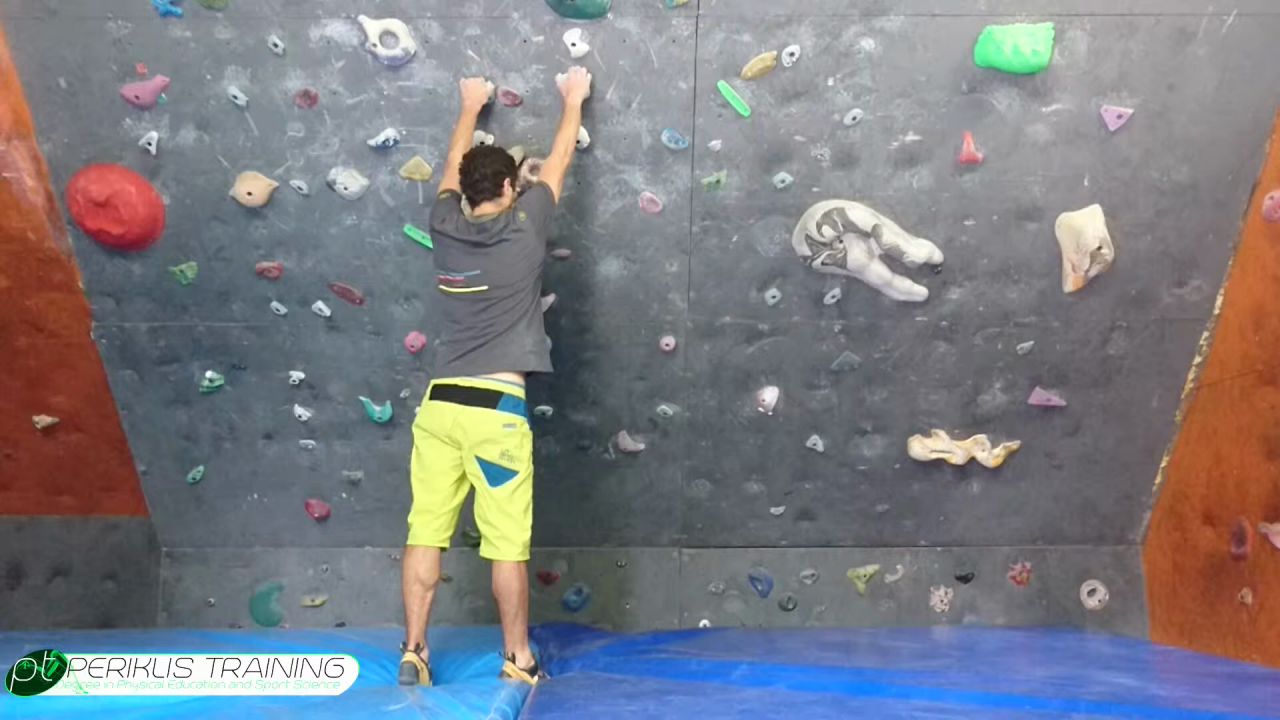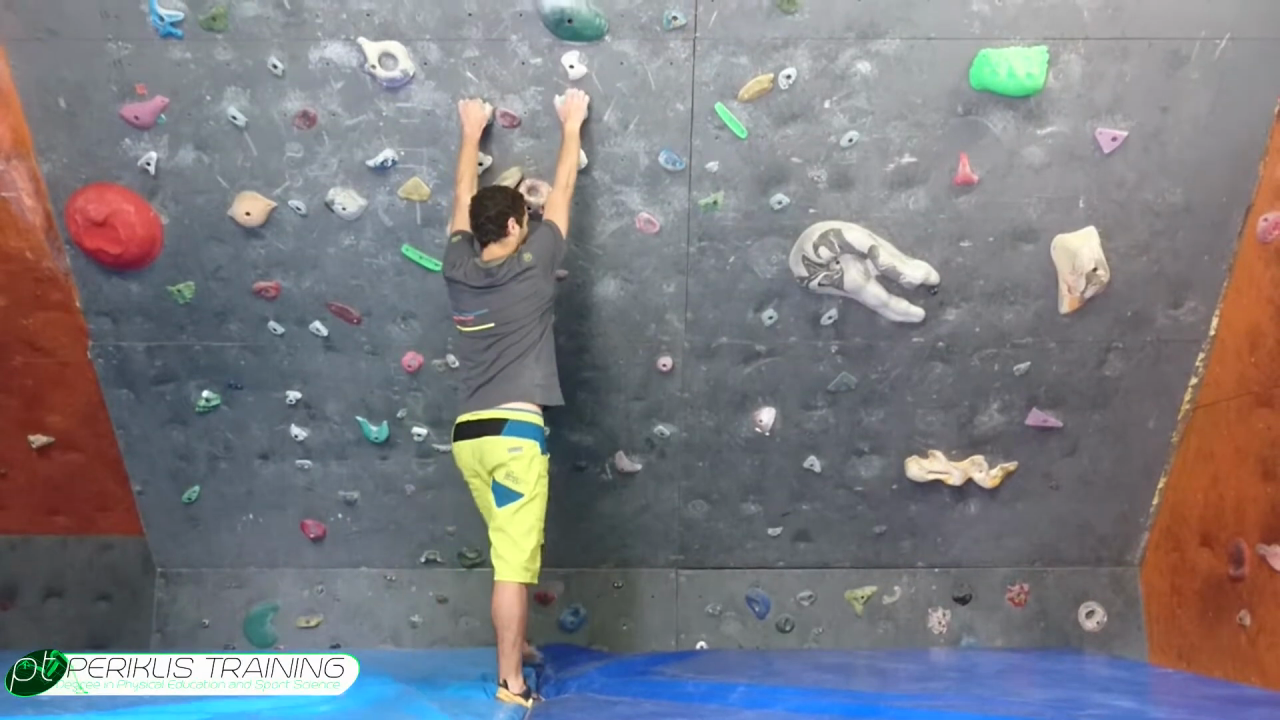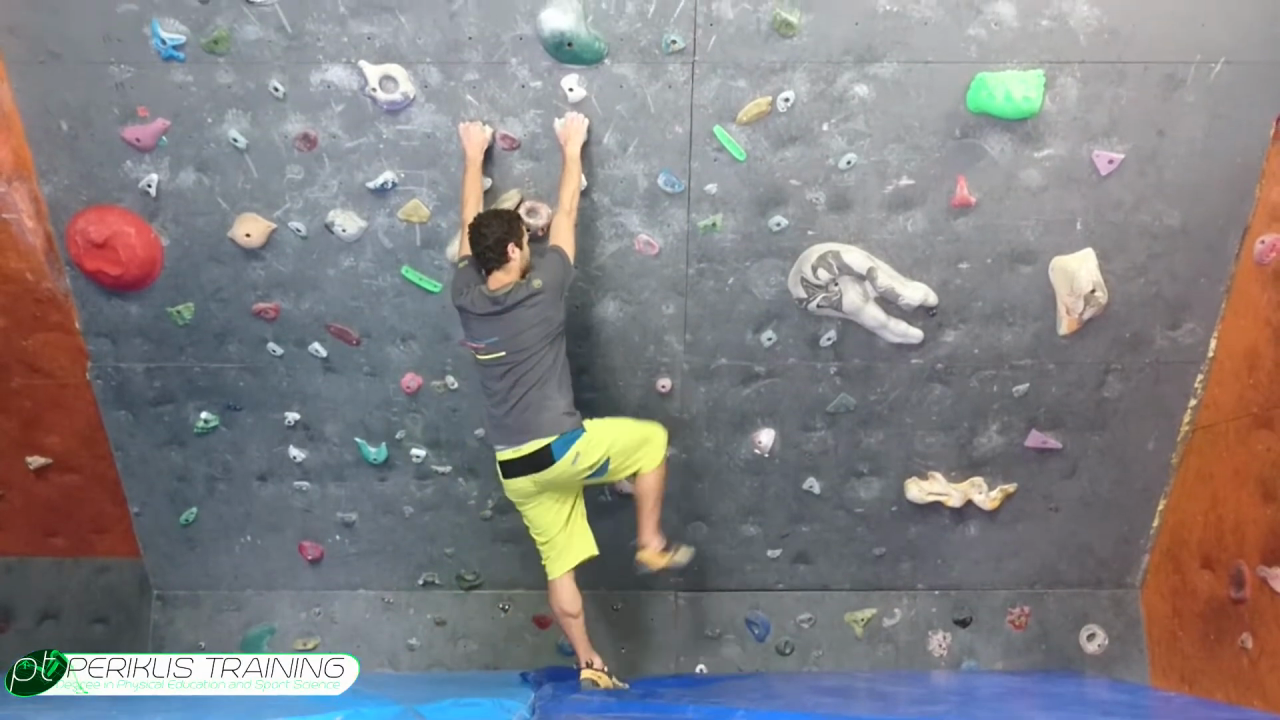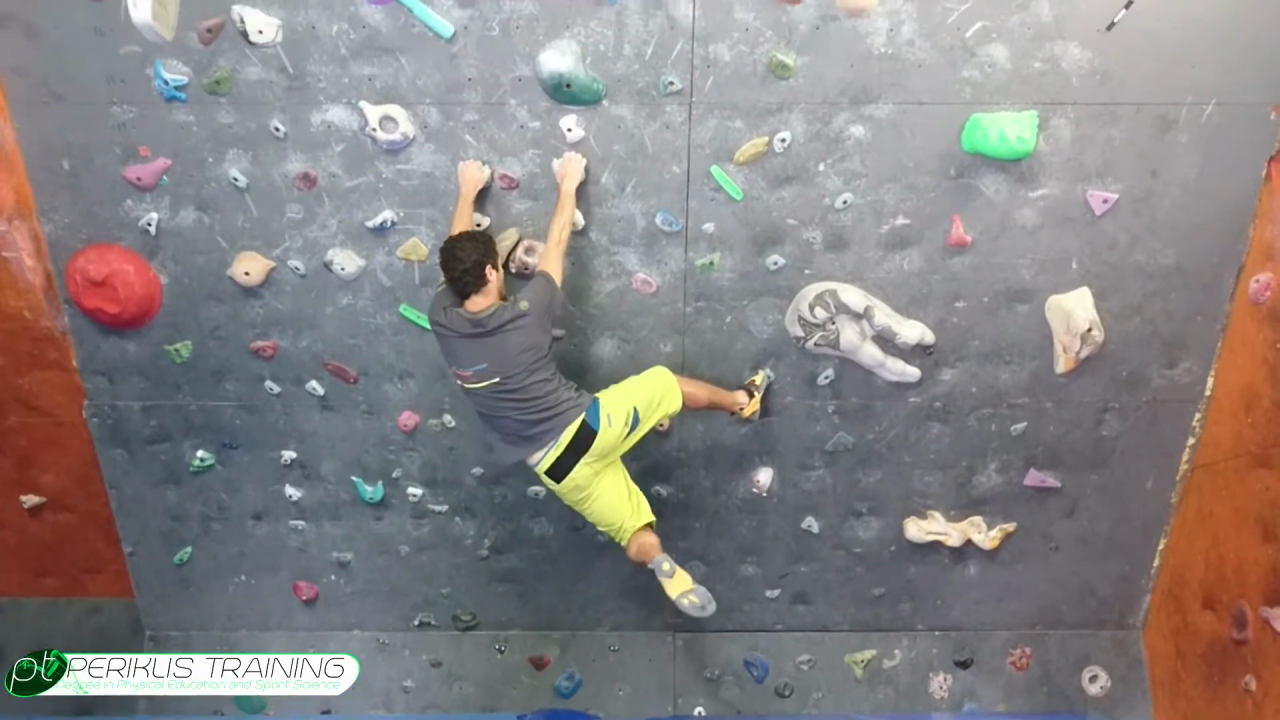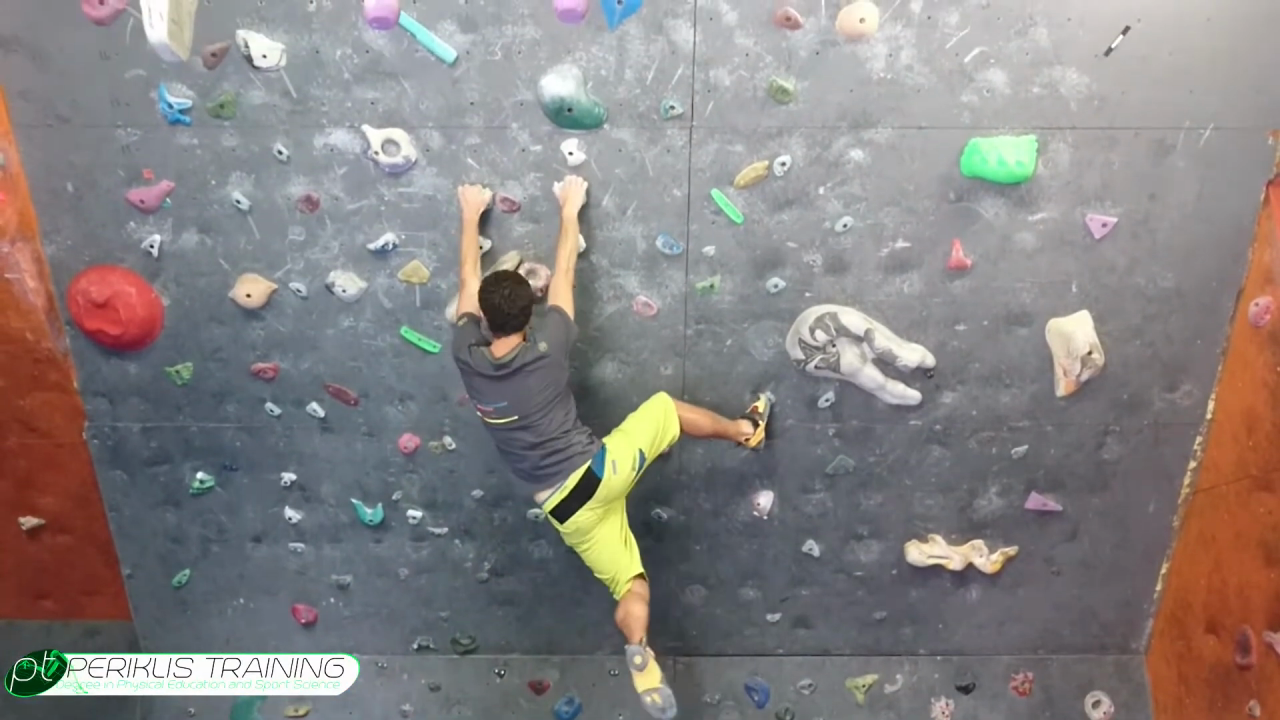
dt=1s
person 1, frame 1
left shoulder: (445, 228)
right shoulder: (523, 228)
left elbow: (454, 168)
right elbow: (557, 162)
left wrist: (470, 107)
right wrist: (573, 100)
left hip: (440, 403)
right hip: (495, 406)
left knee: (427, 532)
right knee: (507, 540)
left ankle: (413, 651)
right ankle: (518, 656)
person 1, frame 2
left shoulder: (457, 269)
right shoulder: (532, 266)
left elbow: (464, 200)
right elbow: (562, 194)
left wrist: (472, 131)
right wrist: (571, 127)
left hip: (467, 433)
right hip: (515, 431)
left knee: (520, 542)
right knee: (514, 562)
left ankle: (510, 645)
right ankle: (511, 684)
person 1, frame 3
left shoulder: (463, 297)
right shoulder: (542, 290)
left elbow: (473, 227)
right elbow: (565, 217)
left wrist: (475, 155)
right wrist: (572, 149)
left hip: (513, 465)
right hip: (564, 446)
left knee: (562, 562)
right knee: (651, 444)
left ankle: (590, 664)
right ankle: (652, 545)
person 1, frame 4
left shoulder: (442, 321)
right shoulder: (526, 313)
left elbow: (456, 257)
right elbow: (556, 244)
left wrist: (467, 192)
right wrist: (568, 184)
left hip: (557, 468)
right hip: (589, 426)
left knee: (636, 530)
right knee: (664, 383)
left ankle: (660, 560)
right ankle: (741, 400)
person 1, frame 5
left shoulder: (467, 358)
right shoulder: (545, 351)
left elbow: (468, 281)
right elbow: (562, 277)
left wrist: (470, 216)
right wrist: (569, 210)
left hip: (565, 506)
right hip: (602, 468)
left knee: (631, 586)
right knee: (666, 408)
left ankle: (641, 658)
right ankle: (745, 428)
